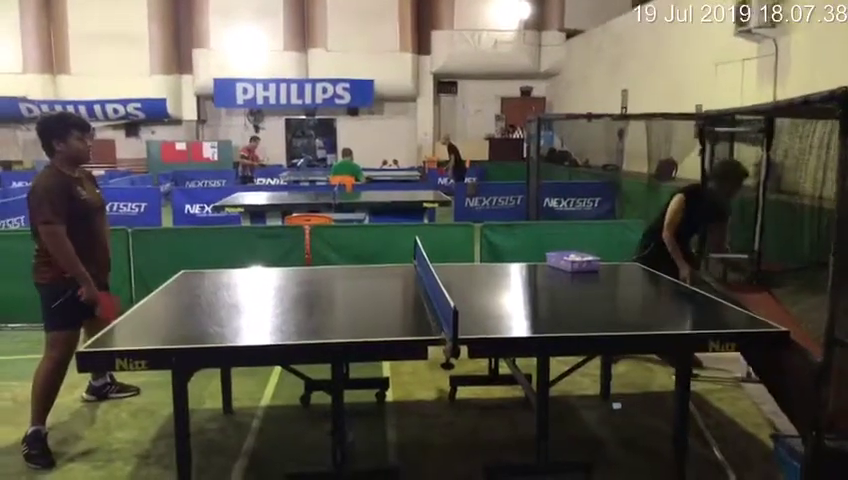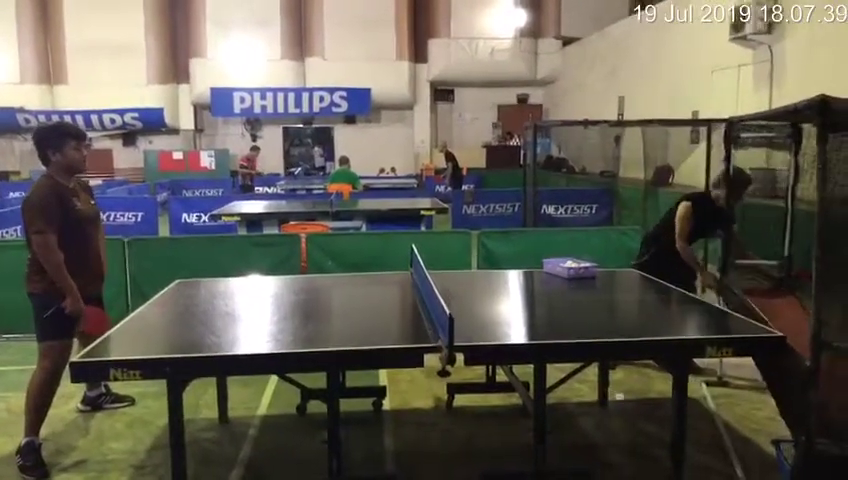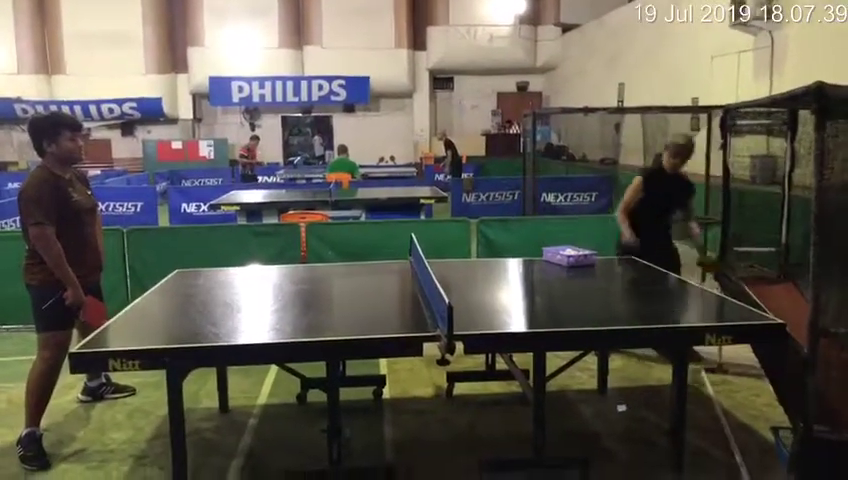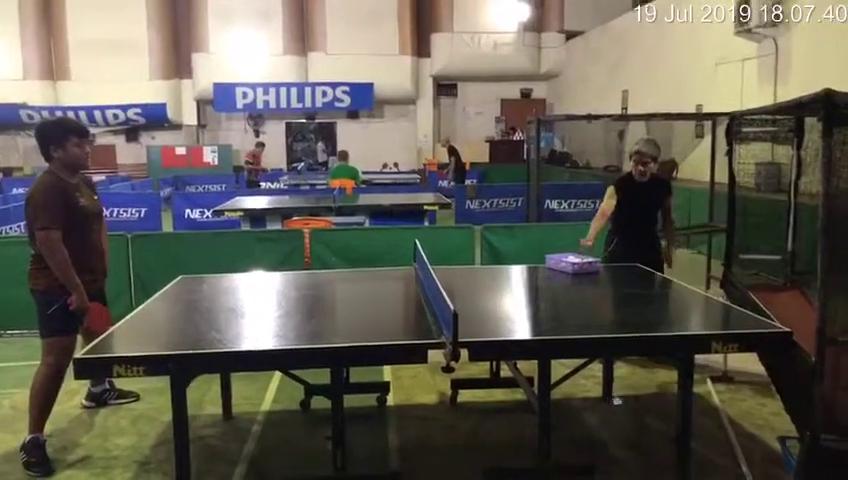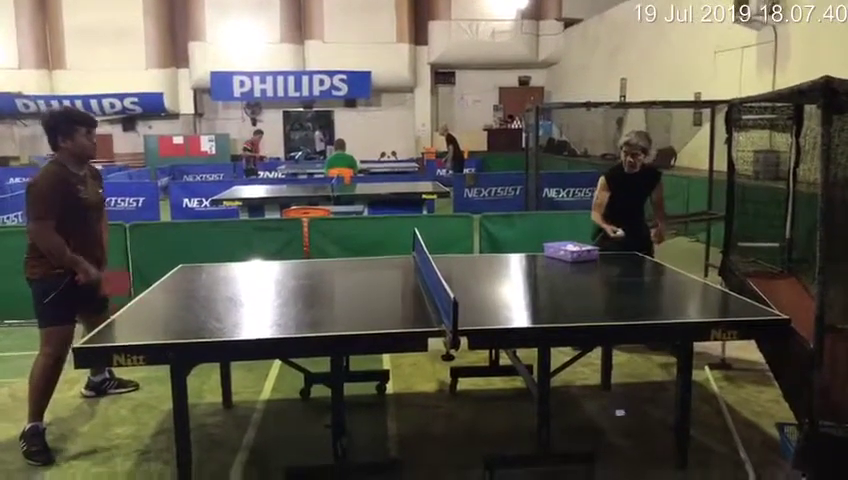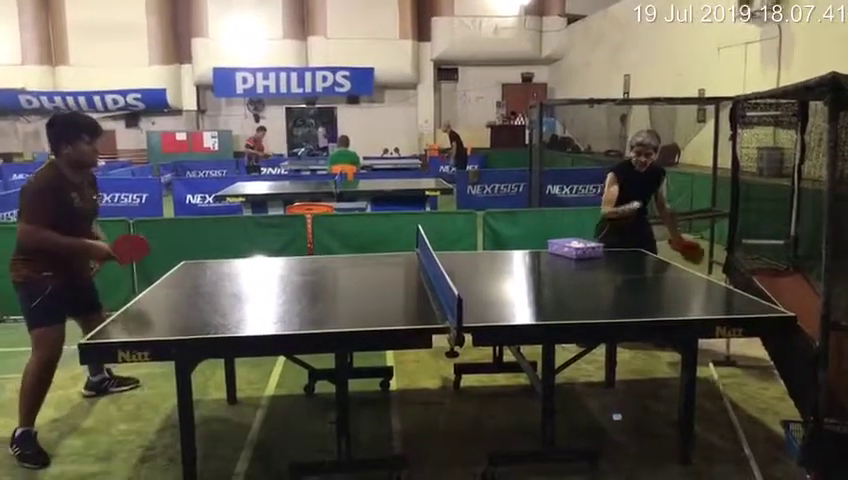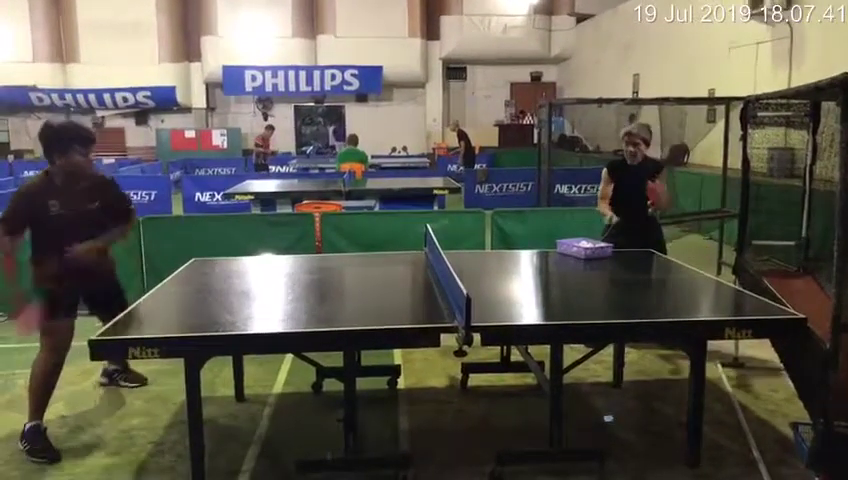
dt=0.5s
person 1, frame 1
left shoulder: (85, 177)
right shoulder: (48, 185)
right elbow: (55, 240)
left wrist: (98, 274)
right wrist: (84, 282)
left hip: (93, 275)
right hip: (63, 282)
left knee: (100, 330)
right knee: (59, 352)
left ankle: (100, 383)
right ankle: (35, 433)
person 1, frame 2
left shoulder: (82, 188)
right shoulder: (43, 195)
right elbow: (45, 249)
left wrist: (99, 272)
right wrist: (70, 294)
left hip: (88, 286)
right hip: (55, 293)
left knee: (95, 341)
right knee: (52, 363)
left ankle: (94, 393)
right ankle: (29, 444)
person 1, frame 3
left shoulder: (78, 178)
right shoulder: (38, 185)
left elbow: (93, 219)
right elbow: (43, 240)
left wrist: (96, 264)
right wrist: (71, 284)
left hip: (85, 276)
right hip: (53, 283)
left knee: (94, 331)
right knee: (51, 353)
left ankle: (95, 384)
right ankle: (29, 435)
person 1, frame 4
left shoulder: (85, 183)
right shoulder: (46, 190)
right elbow: (49, 245)
left wrist: (100, 271)
right wrist: (76, 291)
left hip: (90, 282)
right hip: (58, 288)
left knee: (99, 338)
right knee: (56, 359)
left ankle: (99, 389)
right ankle: (33, 441)
person 1, frame 5
left shoulder: (91, 174)
right shoulder: (48, 180)
right elbow: (38, 234)
left wrist: (99, 258)
right wrist: (80, 265)
left hip: (85, 270)
right hip: (53, 274)
left knee: (101, 325)
right knee: (55, 347)
left ankle: (99, 379)
right ankle: (33, 429)
person 1, frame 6
left shoulder: (87, 178)
right shoulder: (43, 184)
right elbow: (28, 234)
left wrist: (99, 243)
right wrist: (86, 247)
left hip: (73, 271)
right hip: (39, 276)
left knee: (98, 325)
right knee: (47, 351)
left ankle: (98, 378)
right ankle: (22, 434)
person 1, frame 7
left shoulder: (105, 185)
right shoulder: (32, 193)
left elbow: (126, 223)
left wrist: (96, 245)
left hip: (96, 271)
right hip: (54, 278)
right knee: (54, 347)
left ankle: (114, 369)
right ankle: (33, 427)
person 2, frame 1
left shoulder: (719, 208)
right shoulder: (686, 196)
left elbow: (717, 244)
right elbow: (667, 232)
right wrist: (682, 266)
left hip: (679, 248)
right hip: (656, 246)
person 2, frame 2
left shoulder: (724, 215)
right shoulder: (691, 203)
right elbow: (681, 243)
right wrist: (703, 272)
left hip: (678, 257)
right hip: (654, 253)
person 2, frame 3
left shoulder: (685, 187)
right shoulder: (645, 179)
left elbow: (689, 220)
right elbow: (622, 211)
left wrist: (700, 243)
right wrist: (627, 233)
left hip: (662, 242)
right hip: (635, 242)
person 2, frame 4
left shoulder: (663, 186)
right shoulder: (618, 187)
left elbow: (667, 220)
right elbow: (602, 215)
left wrist: (669, 246)
right wrist: (590, 238)
left hip: (650, 246)
right hip: (620, 246)
person 2, frame 5
left shoulder: (653, 176)
right shoulder: (608, 177)
left elbow: (658, 208)
right elbow: (596, 211)
left wrist: (660, 228)
right wrist: (606, 227)
left hip: (639, 235)
right hip: (611, 236)
person 2, frame 6
left shoulder: (658, 174)
right shoulder: (617, 173)
left elbow: (663, 207)
right elbow: (606, 209)
left wrist: (676, 237)
right wrist: (623, 210)
left hip: (640, 231)
right hip: (613, 231)
person 2, frame 7
left shoulder: (656, 168)
right shoulder: (612, 169)
left elbow: (664, 202)
right elbow: (602, 201)
left wrist: (656, 205)
right wrist: (609, 214)
left hip: (649, 231)
right hip: (619, 232)
